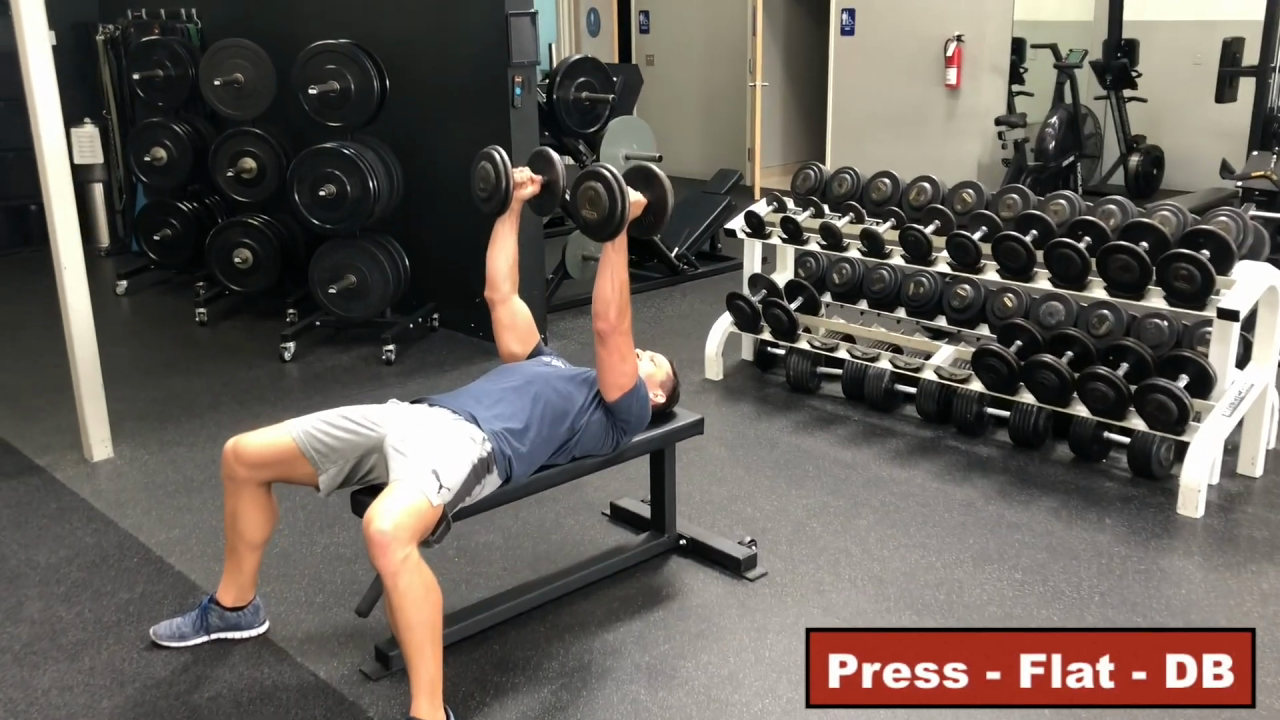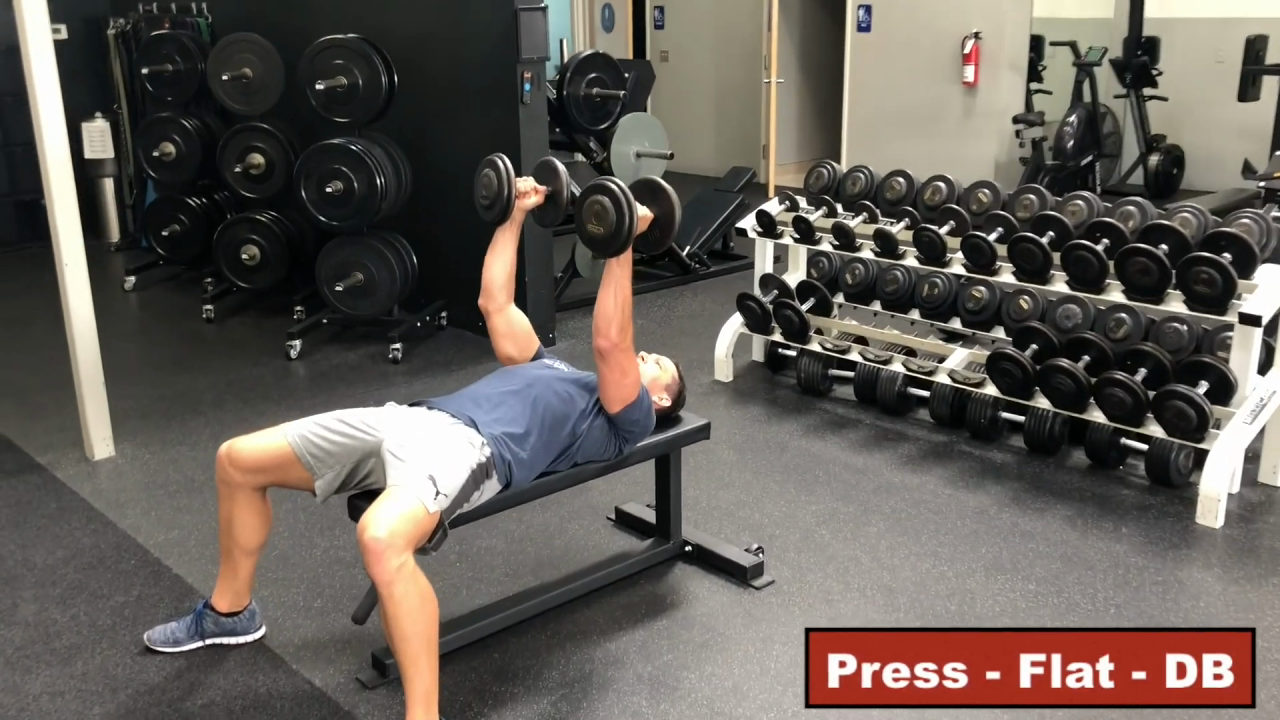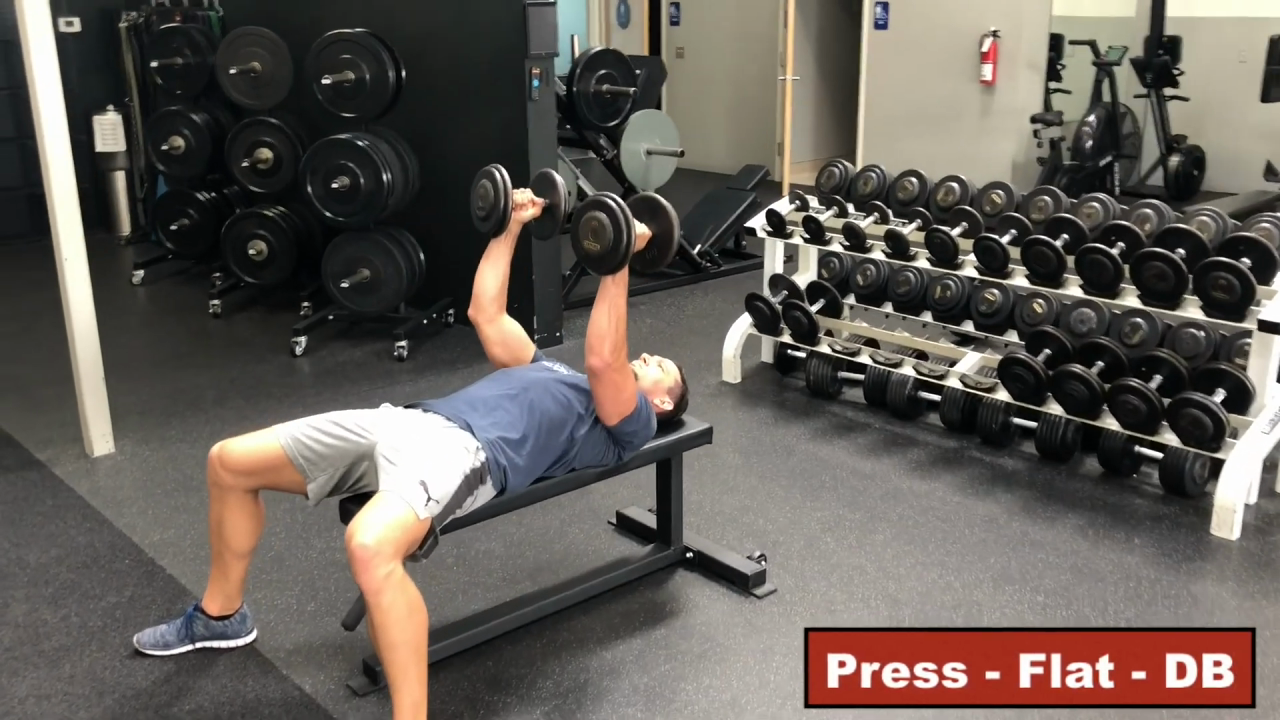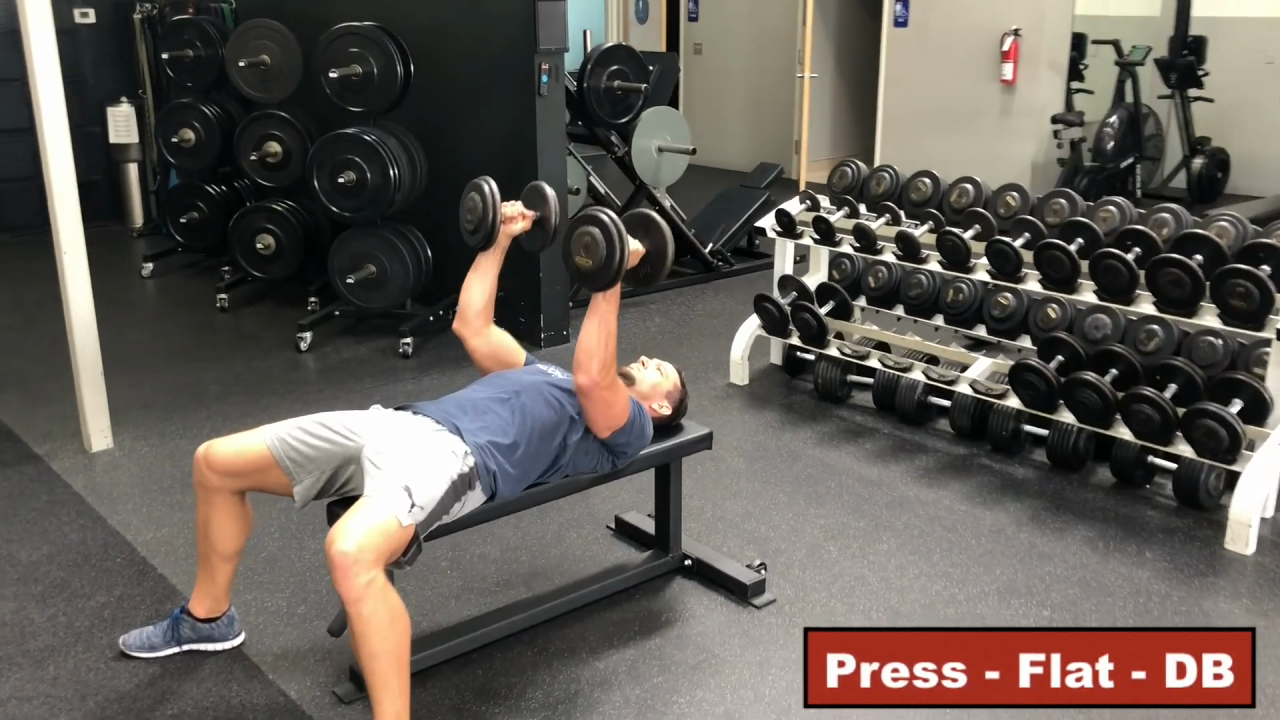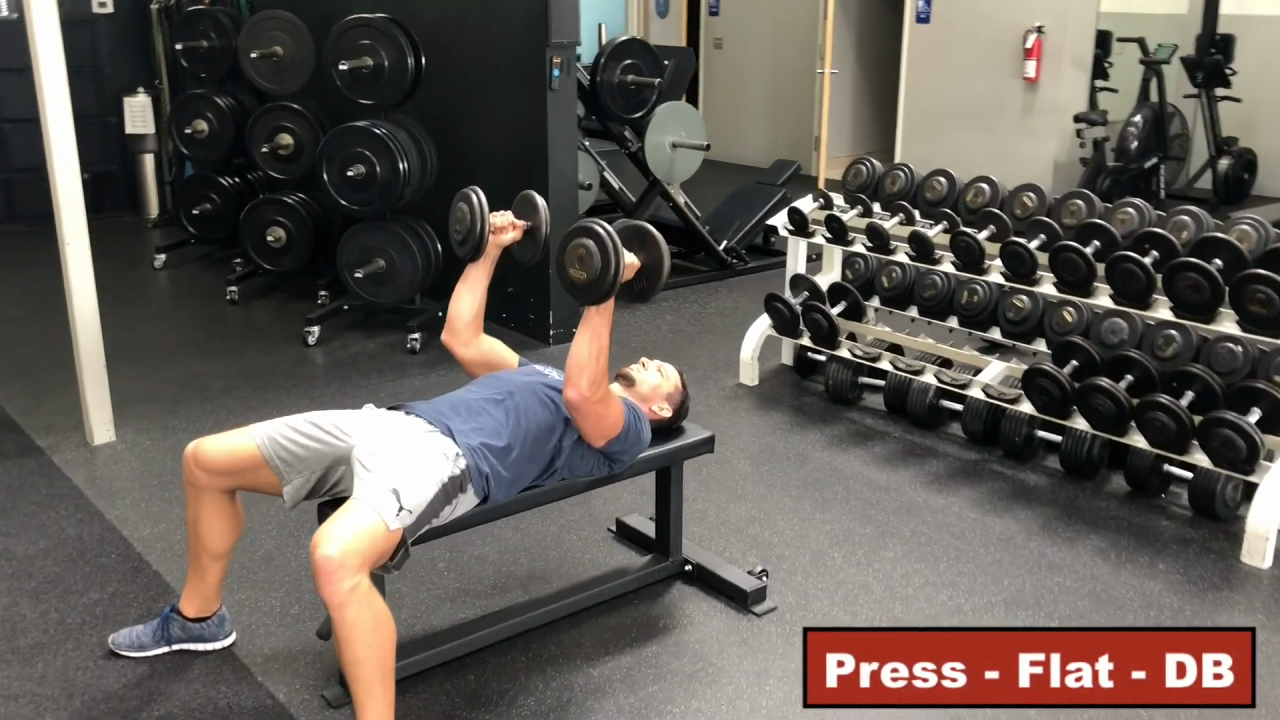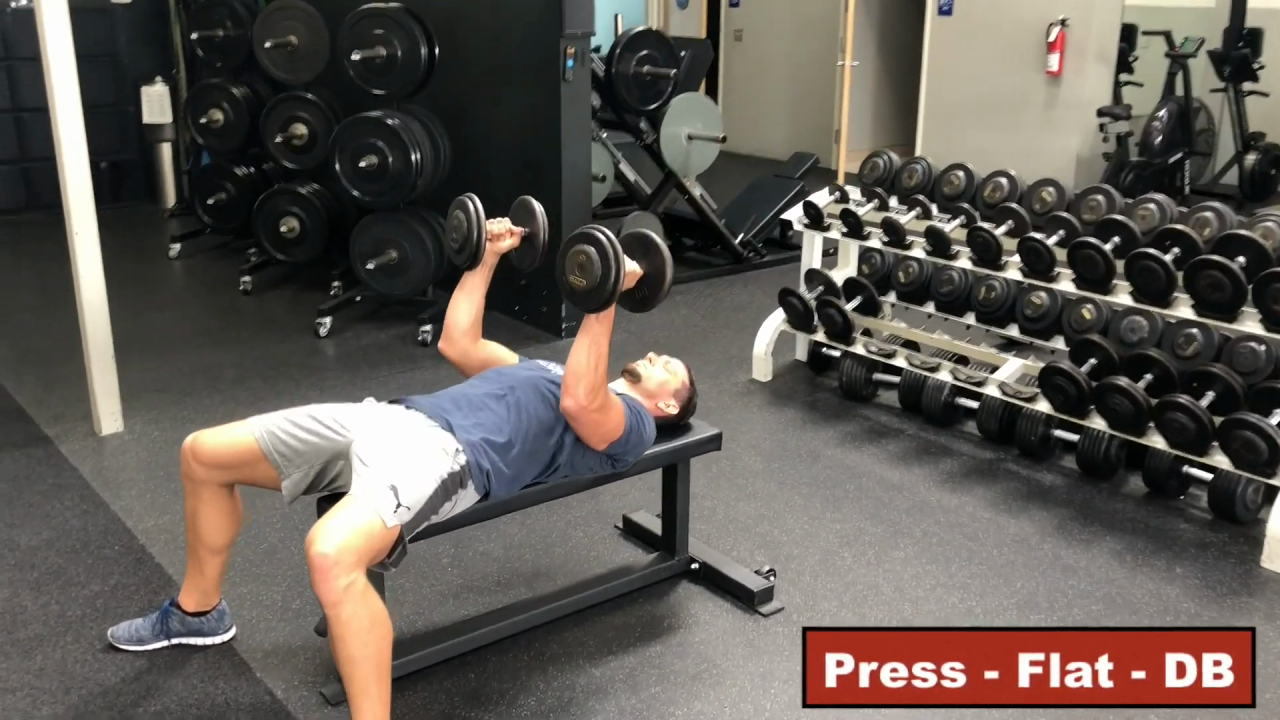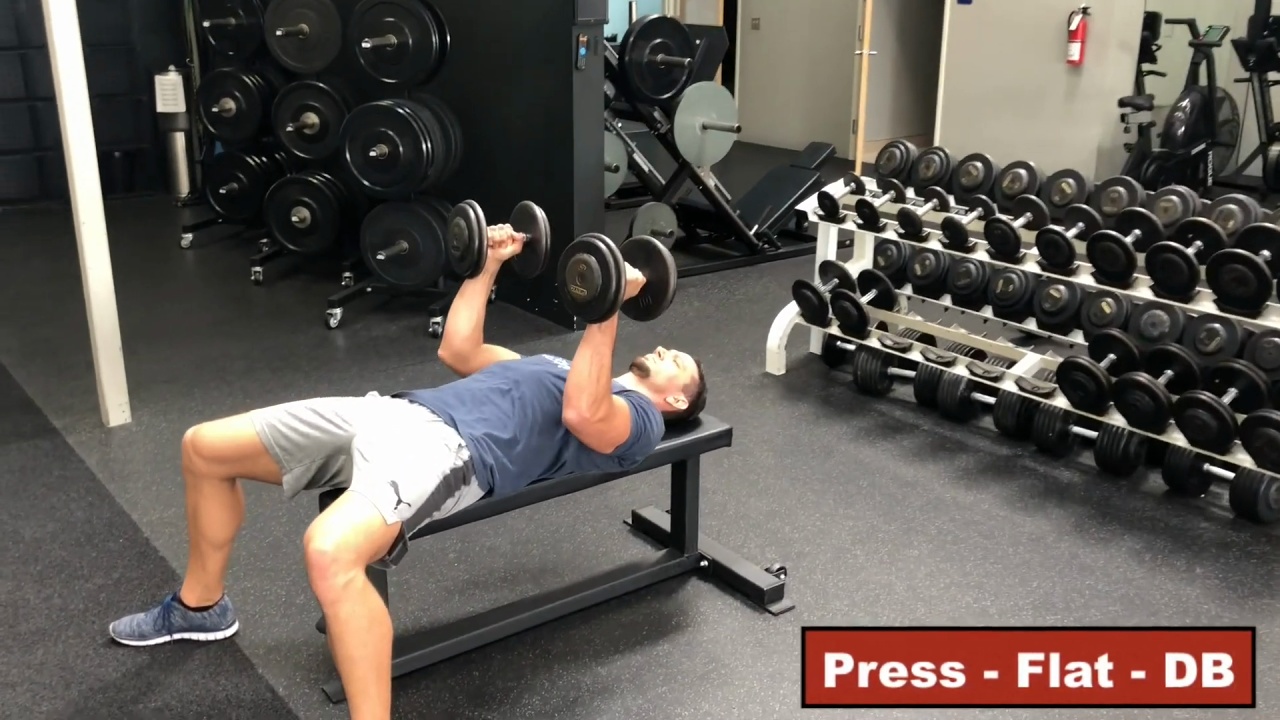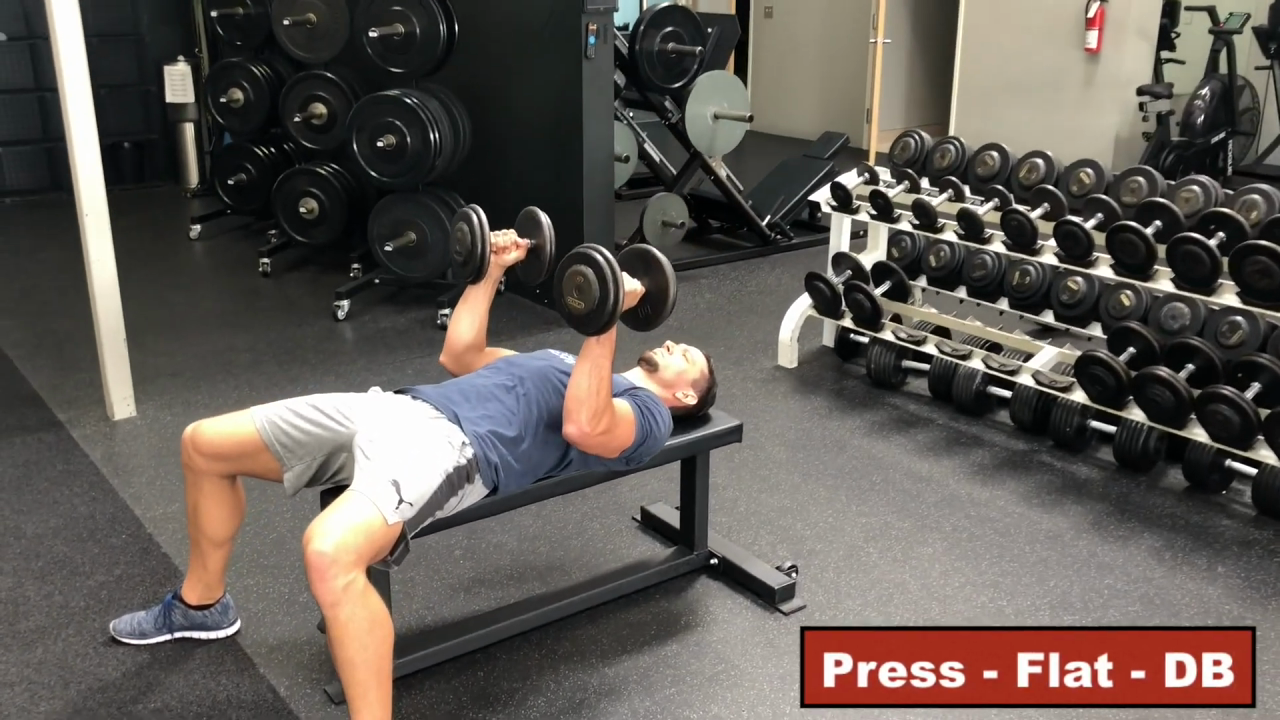
dt=0.2s
person 1, frame 1
left shoulder: (624, 412)
right shoulder: (552, 365)
left elbow: (609, 328)
right elbow: (500, 295)
left wrist: (616, 232)
right wrist: (513, 207)
left hip: (472, 442)
right hip: (411, 415)
left knee: (388, 533)
right knee: (242, 457)
right ankle: (235, 606)
person 1, frame 2
left shoulder: (630, 416)
right shoulder: (556, 370)
left elbow: (609, 343)
right elbow: (495, 304)
left wrist: (622, 246)
right wrist: (515, 216)
left hip: (471, 446)
right hip: (411, 418)
left knee: (382, 540)
right knee: (236, 461)
right ankle: (230, 611)
person 1, frame 3
left shoulder: (630, 421)
right shoulder: (555, 371)
left elbow: (603, 361)
right elbow: (485, 313)
left wrist: (618, 263)
right wrist: (511, 228)
left hip: (467, 452)
right hip: (407, 420)
left knee: (371, 546)
right knee: (228, 461)
right ankle: (221, 614)
person 1, frame 4
left shoulder: (627, 427)
right shoulder: (550, 374)
left elbow: (592, 379)
right elbow: (471, 326)
left wrist: (610, 280)
right wrist: (500, 240)
left hip: (455, 456)
right hip: (395, 423)
left knee: (352, 555)
right knee: (214, 462)
right ankle: (208, 617)
person 1, frame 5
left shoulder: (627, 429)
right shoulder: (545, 375)
left elbow: (581, 395)
right elbow: (460, 336)
left wrist: (604, 295)
right wrist: (491, 250)
left hip: (447, 458)
right hip: (387, 423)
left knee: (335, 558)
right knee: (203, 461)
right ankle: (199, 616)
person 1, frame 6
left shoulder: (632, 427)
right shoulder: (552, 371)
left elbow: (579, 406)
right elbow: (457, 343)
left wrist: (606, 302)
right wrist: (488, 258)
left hip: (447, 453)
right hip: (389, 417)
left knee: (333, 556)
right knee: (202, 454)
right ankle: (199, 610)
person 1, frame 7
left shoulder: (640, 420)
right shoulder: (559, 367)
left elbow: (581, 415)
right elbow: (458, 349)
left wrist: (607, 311)
right wrist: (489, 265)
left hip: (451, 449)
right hip: (392, 412)
left knee: (331, 554)
right knee: (202, 447)
right ankle: (201, 605)
person 1, frame 8
left shoulder: (649, 414)
right shoulder: (571, 365)
left elbow: (582, 427)
right elbow: (458, 355)
left wrist: (608, 319)
right wrist: (492, 271)
left hip: (454, 446)
right hip: (396, 407)
left knee: (330, 553)
right knee: (202, 444)
right ankle: (202, 604)
